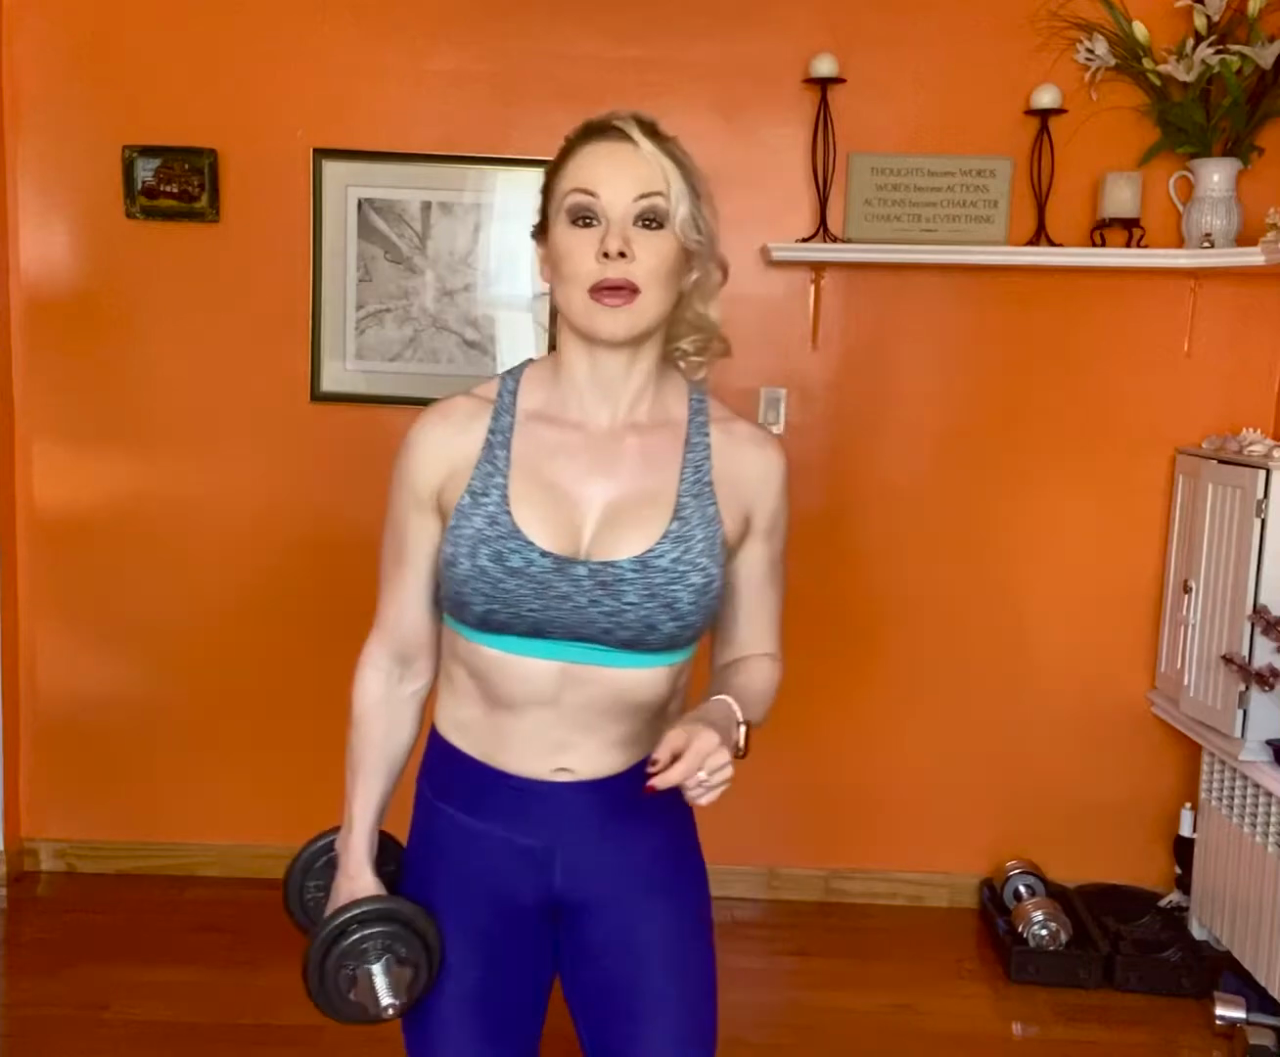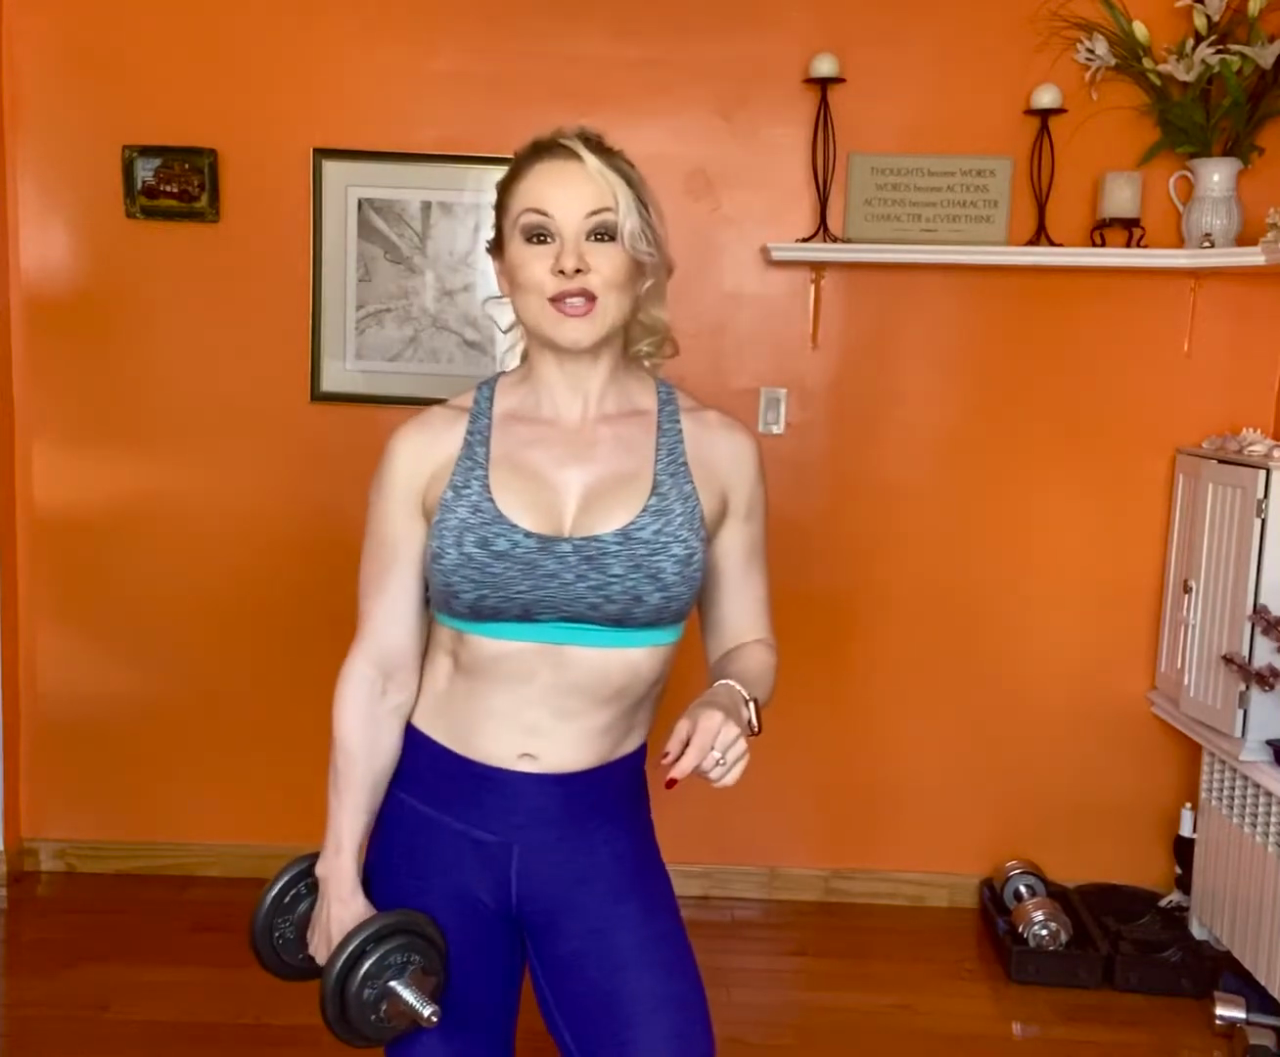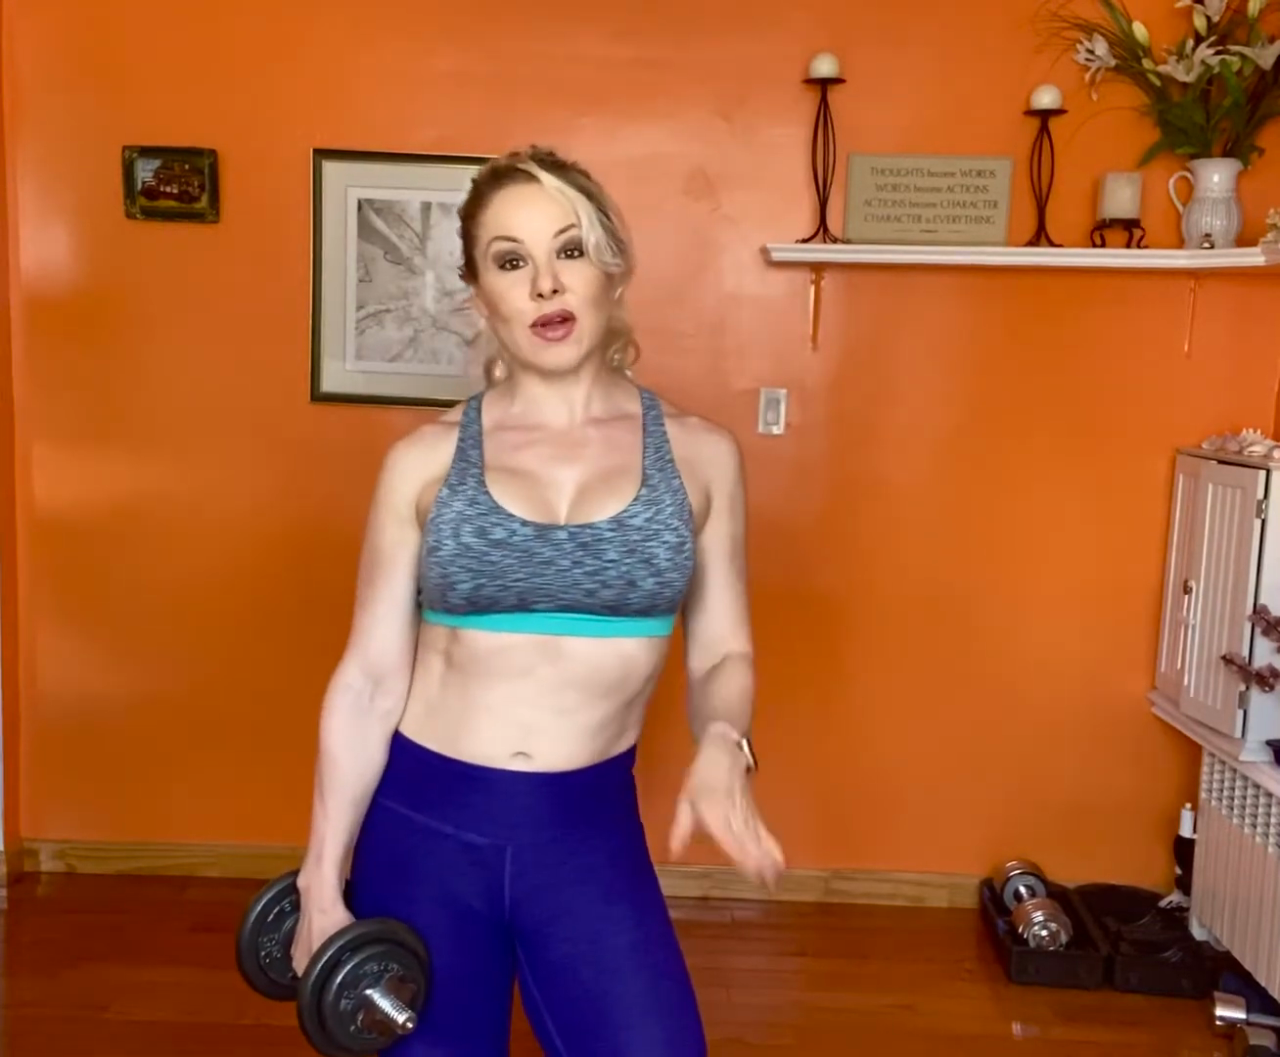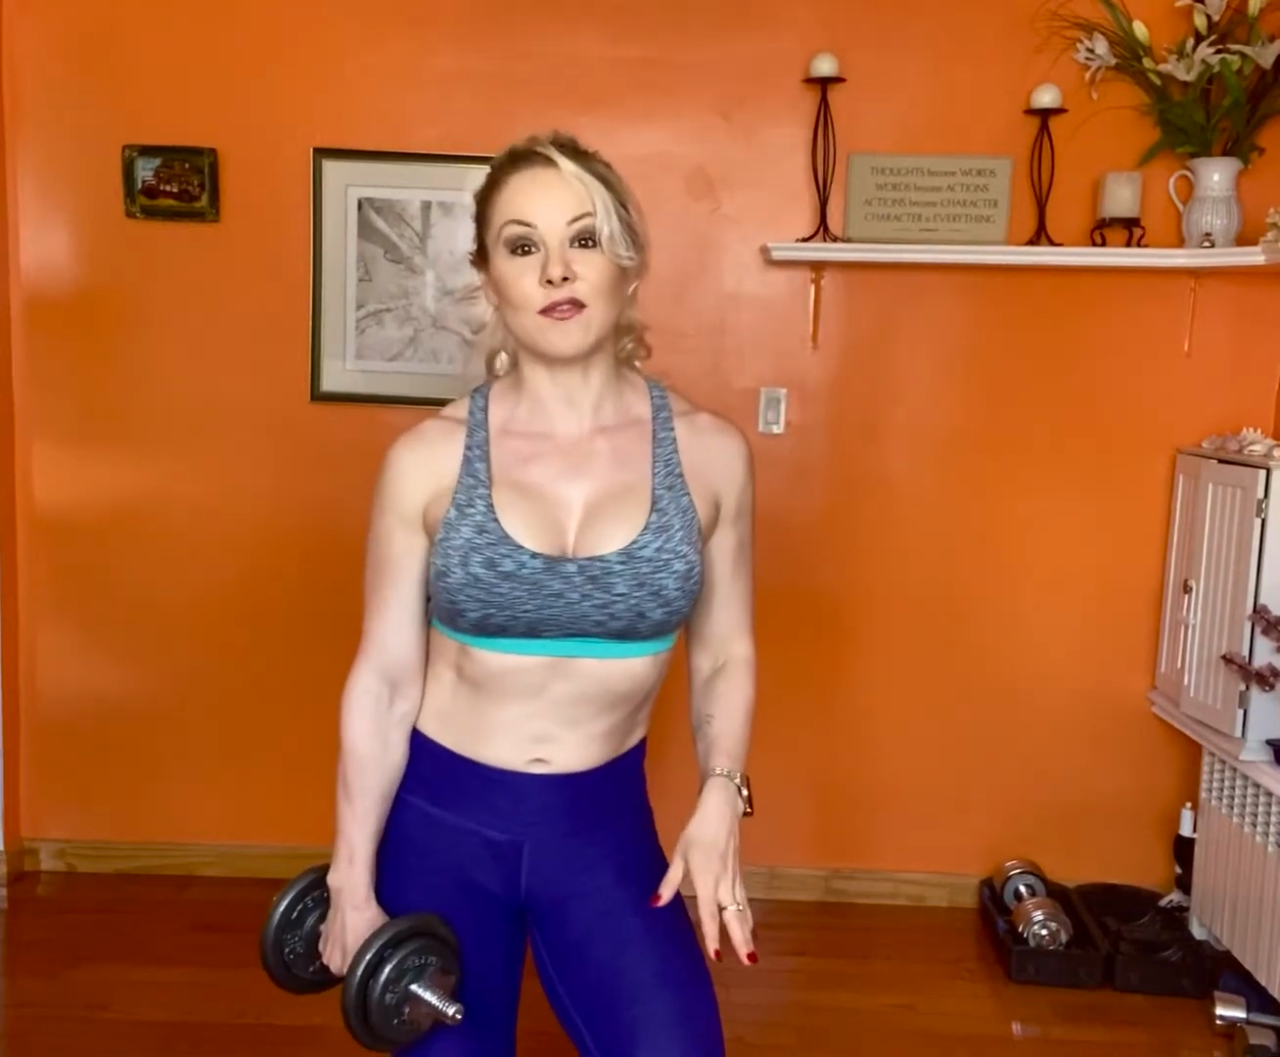
dt=1s
person 1, frame 1
left shoulder: (744, 462)
right shoulder: (450, 439)
left elbow: (753, 654)
right elbow: (396, 661)
left wrist: (723, 719)
right wrist: (356, 853)
left hip: (639, 832)
right hip: (468, 827)
person 1, frame 2
left shoulder: (715, 448)
right shoulder: (429, 446)
left elbow: (746, 642)
right elbow: (377, 670)
left wrist: (730, 700)
right wrist: (339, 872)
left hip: (600, 830)
right hip: (434, 819)
person 1, frame 3
left shoulder: (699, 454)
right shoulder: (424, 459)
left elbow: (721, 654)
right elbow: (368, 677)
left wrist: (720, 743)
right wrist: (323, 878)
left hip: (591, 832)
right hip: (423, 825)
person 1, frame 4
left shoulder: (707, 452)
right shoulder: (428, 458)
left elbow: (724, 653)
right elbow: (383, 679)
left wrist: (721, 796)
right wrist: (352, 880)
left hip: (604, 825)
right hip: (438, 820)
